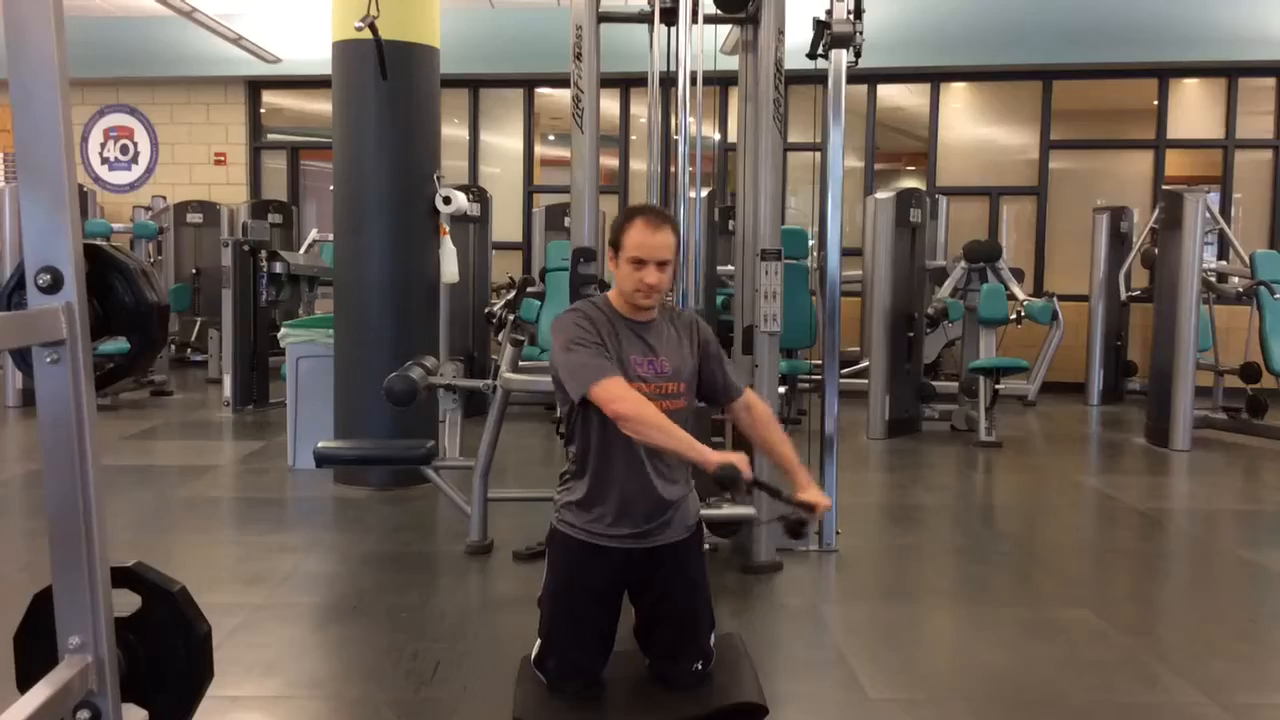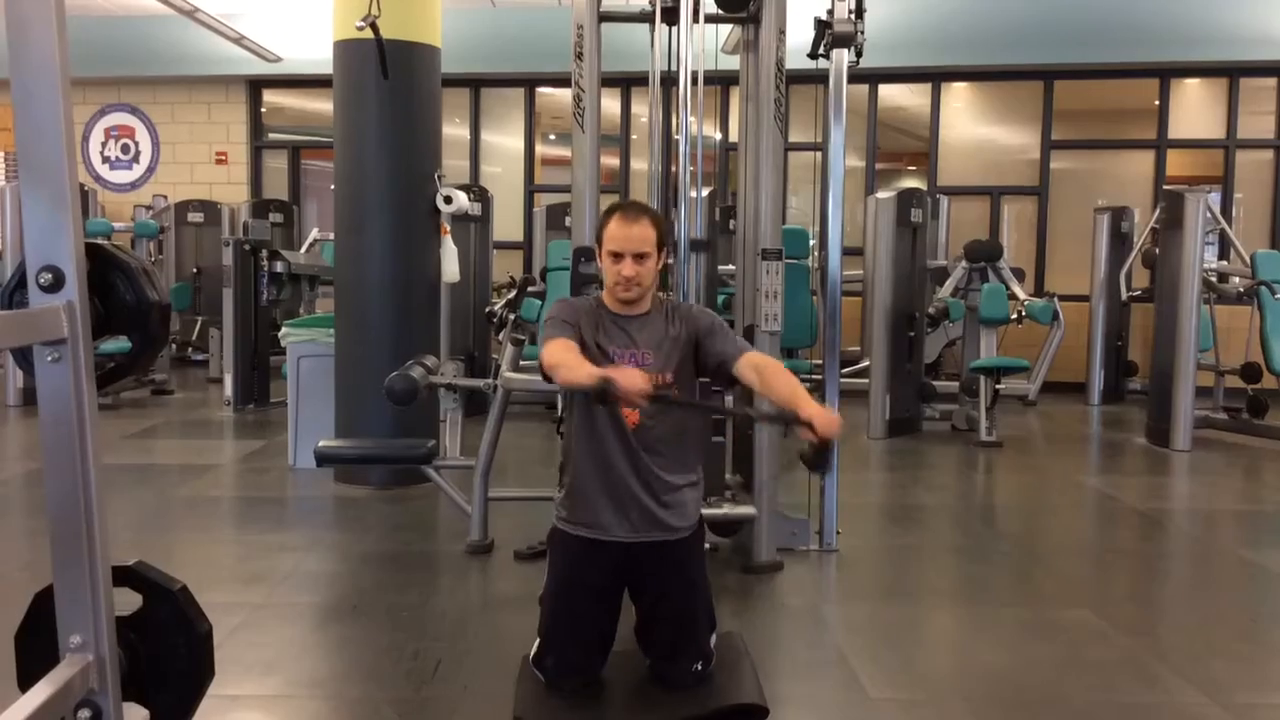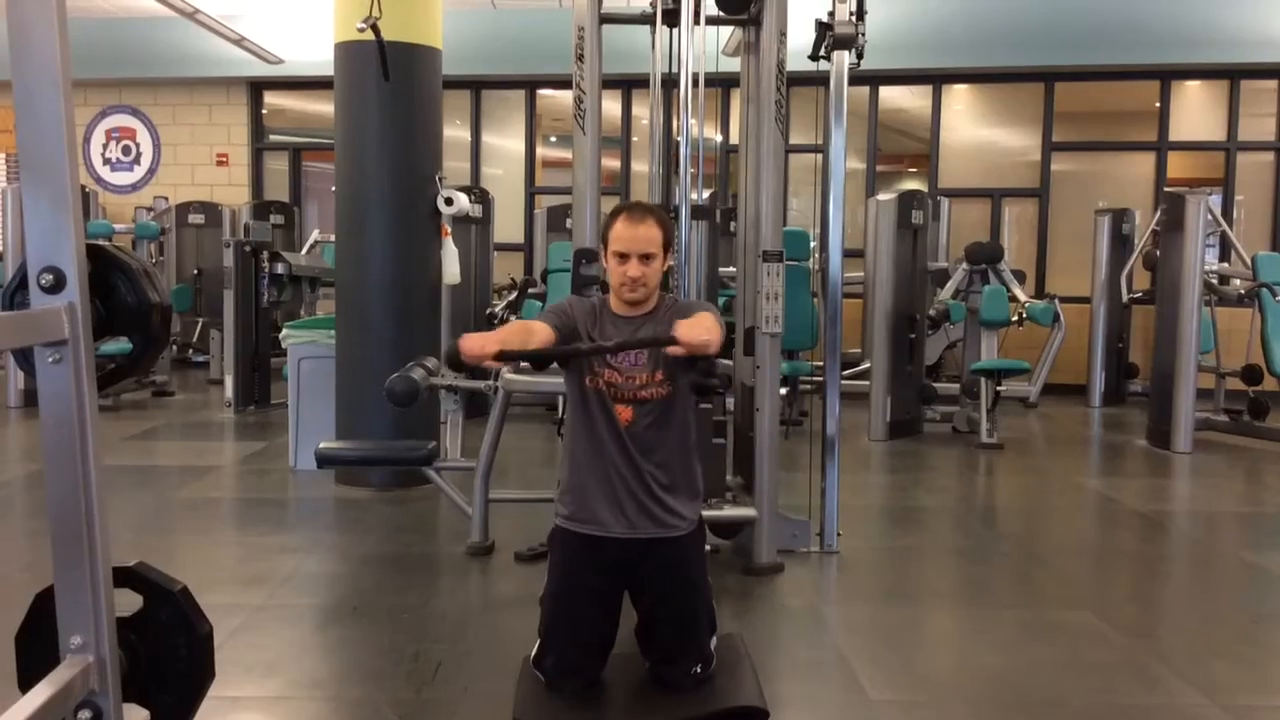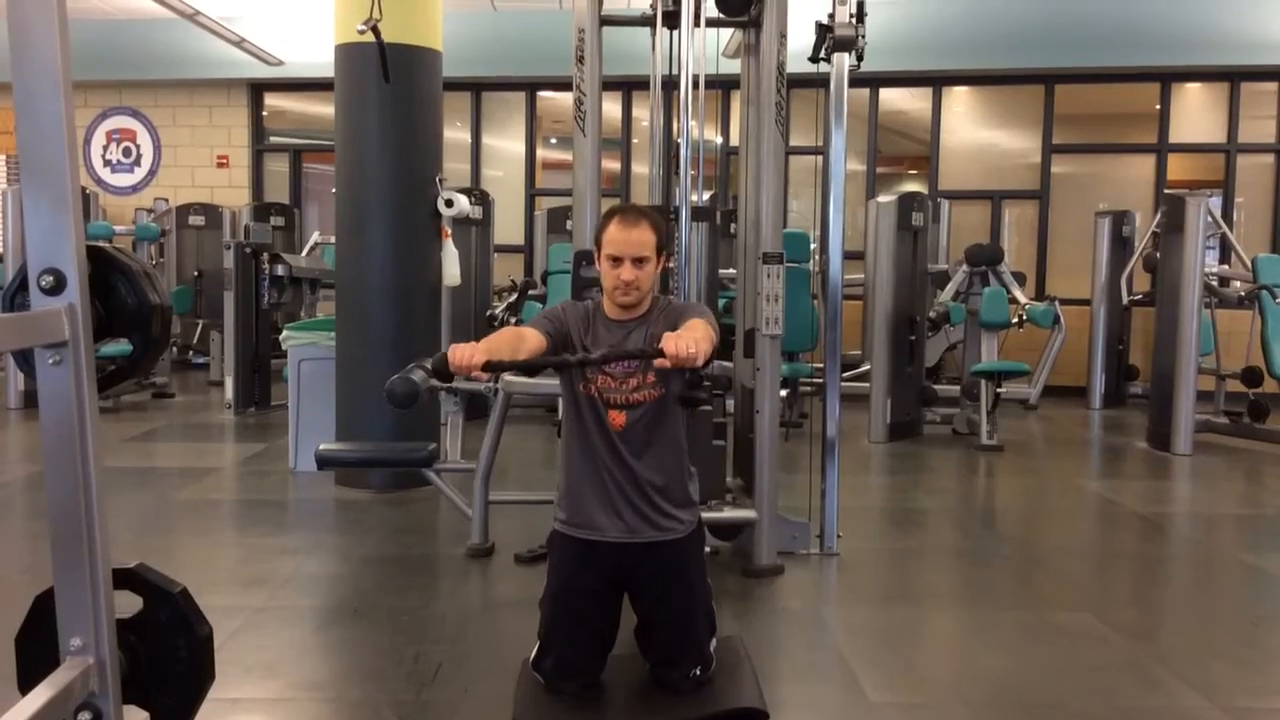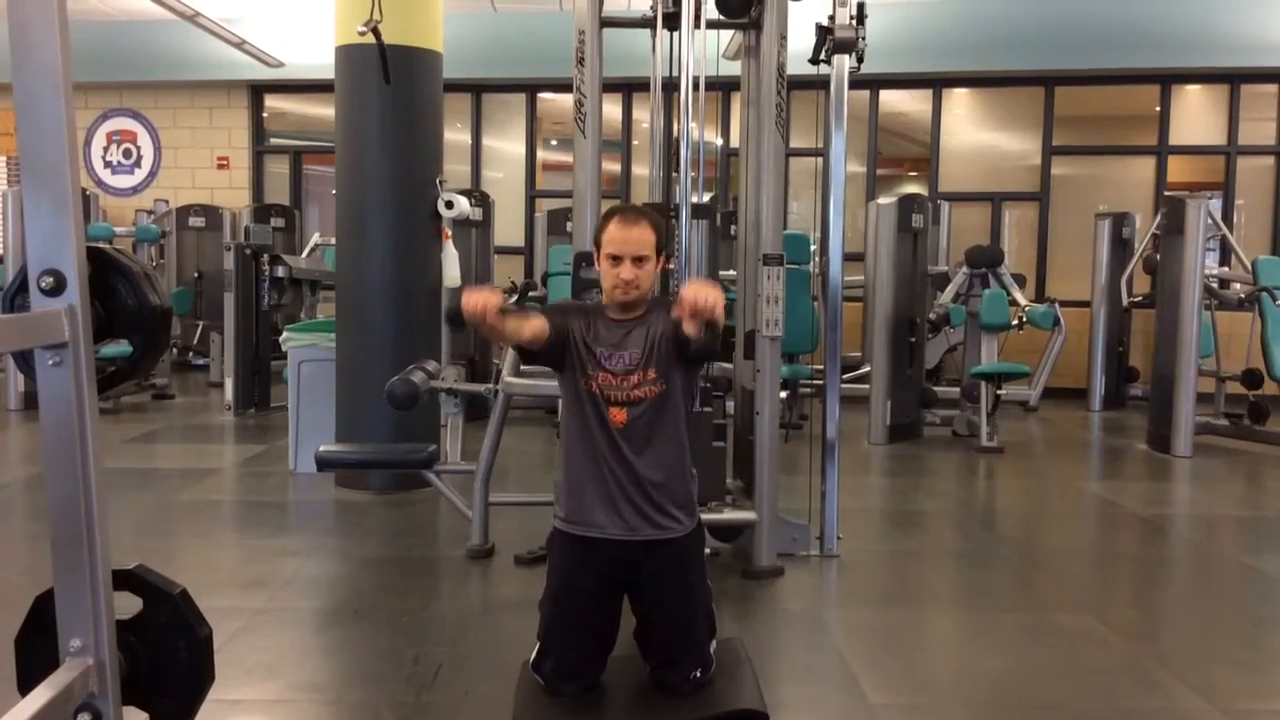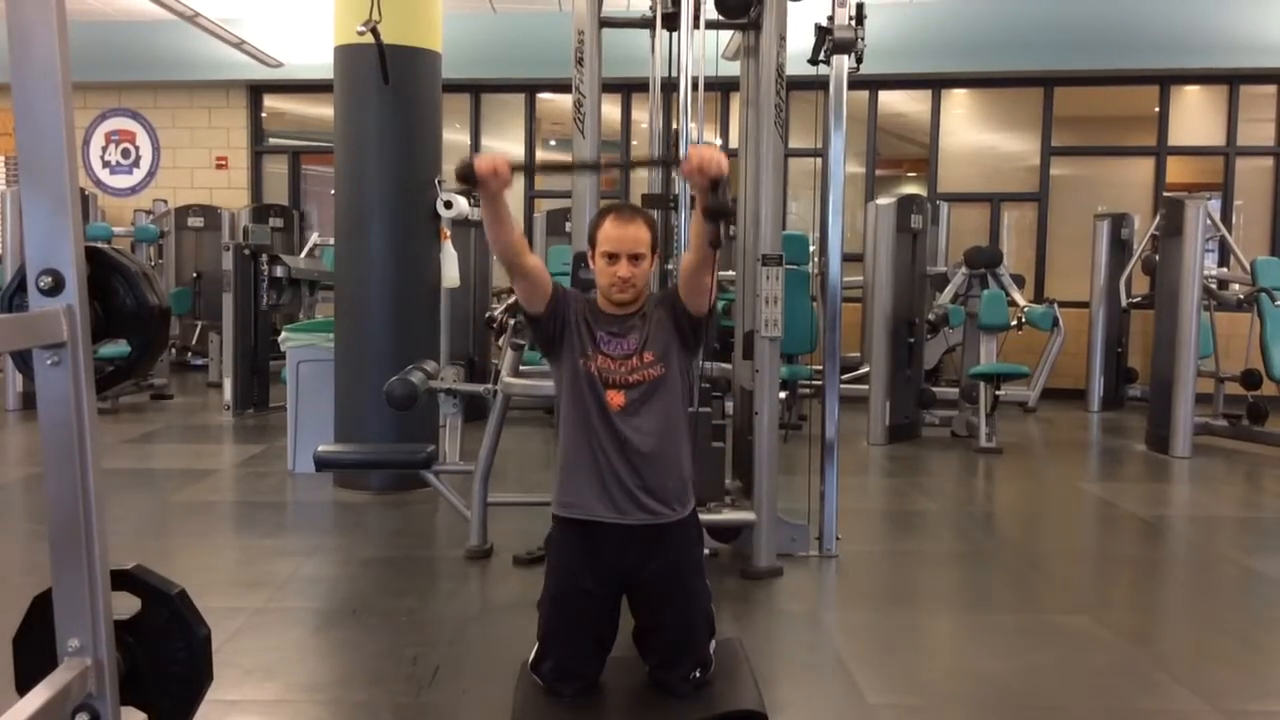
dt=0.3s
person 1, frame 1
left shoulder: (692, 331)
right shoulder: (577, 327)
left elbow: (746, 406)
right elbow: (623, 407)
left wrist: (802, 481)
right wrist: (707, 455)
left hip: (672, 531)
right hip: (588, 533)
left knee: (686, 673)
right knee: (567, 676)
left ankle: (646, 629)
person 1, frame 2
left shoulder: (692, 323)
right shoulder: (570, 317)
left elbow: (755, 366)
right elbow: (559, 361)
left wrist: (809, 407)
right wrist: (608, 374)
left hip: (670, 528)
right hip: (586, 526)
left knee: (686, 671)
right knee: (565, 674)
left ankle: (648, 626)
person 1, frame 3
left shoulder: (678, 317)
right shoulder: (573, 316)
left elbow: (706, 323)
right elbow: (532, 335)
left wrist: (700, 334)
right wrist: (487, 342)
left hip: (672, 528)
right hip: (581, 526)
left knee: (686, 674)
right knee: (565, 677)
left ankle: (672, 631)
right ankle: (596, 629)
person 1, frame 4
left shoulder: (679, 319)
right shoulder: (569, 321)
left elbow: (700, 329)
right elbow: (523, 340)
left wrist: (691, 341)
right wrist: (480, 351)
left hip: (668, 531)
right hip: (583, 530)
left knee: (684, 675)
right knee: (564, 677)
left ankle: (653, 632)
right ankle: (604, 629)
person 1, frame 5
left shoulder: (675, 322)
right shoulder: (571, 323)
left elbow: (702, 324)
right elbow: (525, 329)
left wrist: (706, 306)
right wrist: (492, 316)
left hip: (668, 531)
right hip: (582, 530)
left knee: (684, 677)
right knee: (563, 678)
left ankle: (651, 634)
right ankle: (599, 634)
person 1, frame 6
left shoulder: (676, 320)
right shoulder: (565, 321)
left elbow: (703, 258)
right elbow: (516, 261)
left wrist: (707, 191)
right wrist: (491, 193)
left hip: (666, 524)
right hip: (581, 525)
left knee: (684, 676)
right knee: (563, 678)
left ankle: (651, 636)
right ankle: (597, 635)
